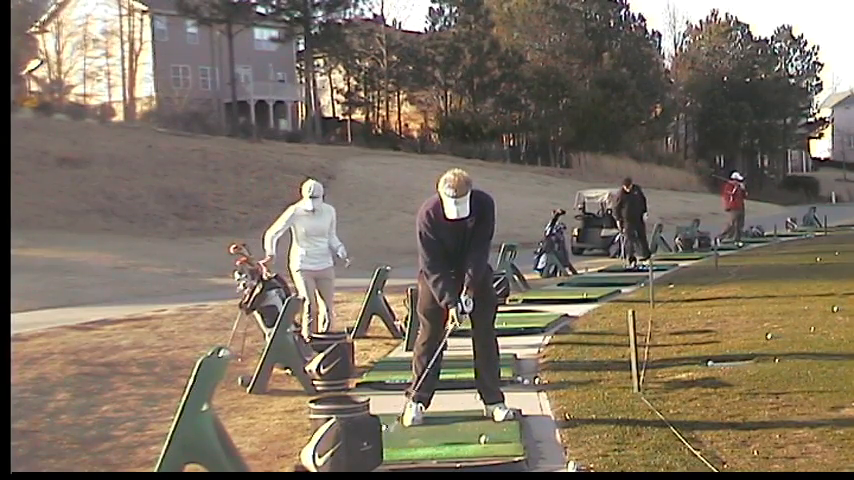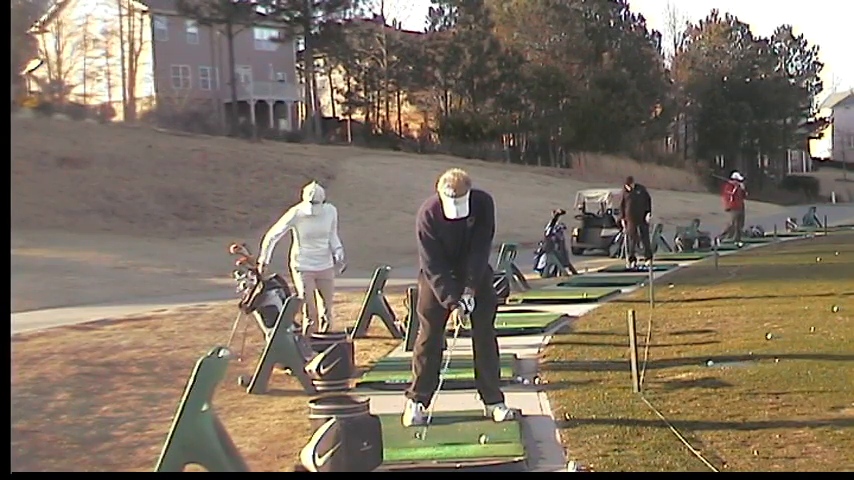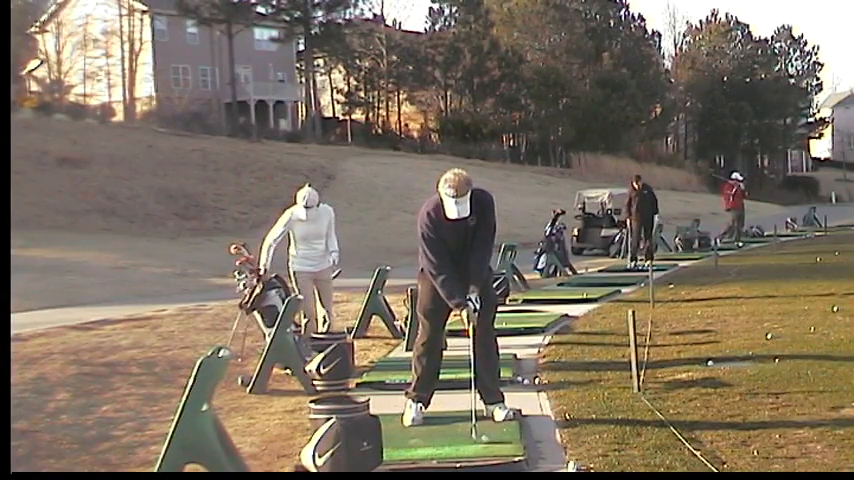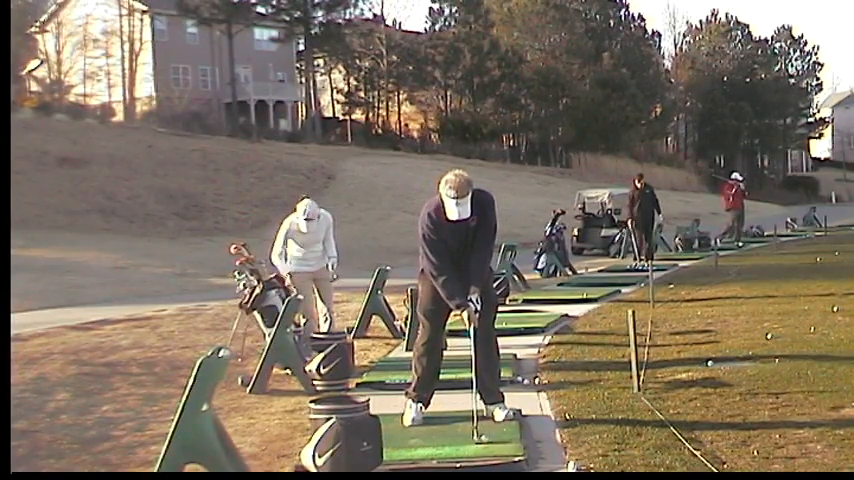
dt=0.4s
person 1, frame 1
left shoulder: (484, 204)
right shoulder: (428, 214)
left elbow: (479, 251)
right elbow: (431, 265)
left wrist: (468, 290)
right wrist: (449, 302)
left hip: (475, 275)
right hip: (437, 277)
left knee: (485, 334)
right knee: (430, 335)
left ankle: (493, 400)
right ankle: (416, 400)
person 1, frame 2
left shoulder: (483, 203)
right shoulder: (428, 214)
left elbow: (480, 250)
right elbow: (432, 265)
left wrist: (469, 291)
right wrist: (451, 302)
left hip: (475, 274)
right hip: (437, 277)
left knee: (484, 334)
right knee: (429, 335)
left ankle: (493, 400)
right ankle: (416, 400)
person 1, frame 3
left shoulder: (484, 202)
right shoulder: (429, 214)
left elbow: (483, 248)
right elbow: (437, 266)
left wrist: (474, 290)
right wrist: (459, 303)
left hip: (476, 272)
right hip: (436, 276)
left knee: (484, 334)
right knee: (429, 335)
left ankle: (493, 400)
right ankle: (416, 400)
person 1, frame 4
left shoulder: (485, 203)
right shoulder: (430, 215)
left elbow: (483, 249)
right elbow: (437, 267)
left wrist: (475, 290)
right wrist: (459, 304)
left hip: (477, 273)
right hip: (437, 276)
left knee: (485, 334)
right knee: (429, 335)
left ankle: (493, 399)
right ankle: (416, 399)
person 2, frame 1
left shoulder: (329, 211)
right shoulder: (294, 212)
right elbow: (271, 234)
left wrist: (340, 249)
right wrist: (270, 254)
left hip: (325, 266)
right hip: (302, 267)
left knee: (328, 310)
right knee: (310, 310)
person 2, frame 2
left shoulder: (331, 211)
right shoulder: (295, 214)
right elbow: (272, 236)
left wrist: (338, 251)
right wrist: (262, 261)
left hip: (326, 267)
right hip: (303, 268)
left knee: (326, 312)
right knee: (310, 313)
person 2, frame 3
left shoulder: (327, 212)
right shoulder: (290, 216)
right elbow: (270, 240)
left wrist: (334, 254)
right wrist: (264, 267)
left hip: (323, 267)
right hip: (300, 269)
left knee: (327, 310)
right knee: (309, 313)
person 2, frame 4
left shoulder: (326, 217)
right shoulder: (289, 225)
right elbow: (277, 253)
left wrist: (332, 259)
right wrist: (285, 273)
left hip: (321, 267)
right hip: (299, 270)
left knee: (327, 309)
right knee: (308, 313)
